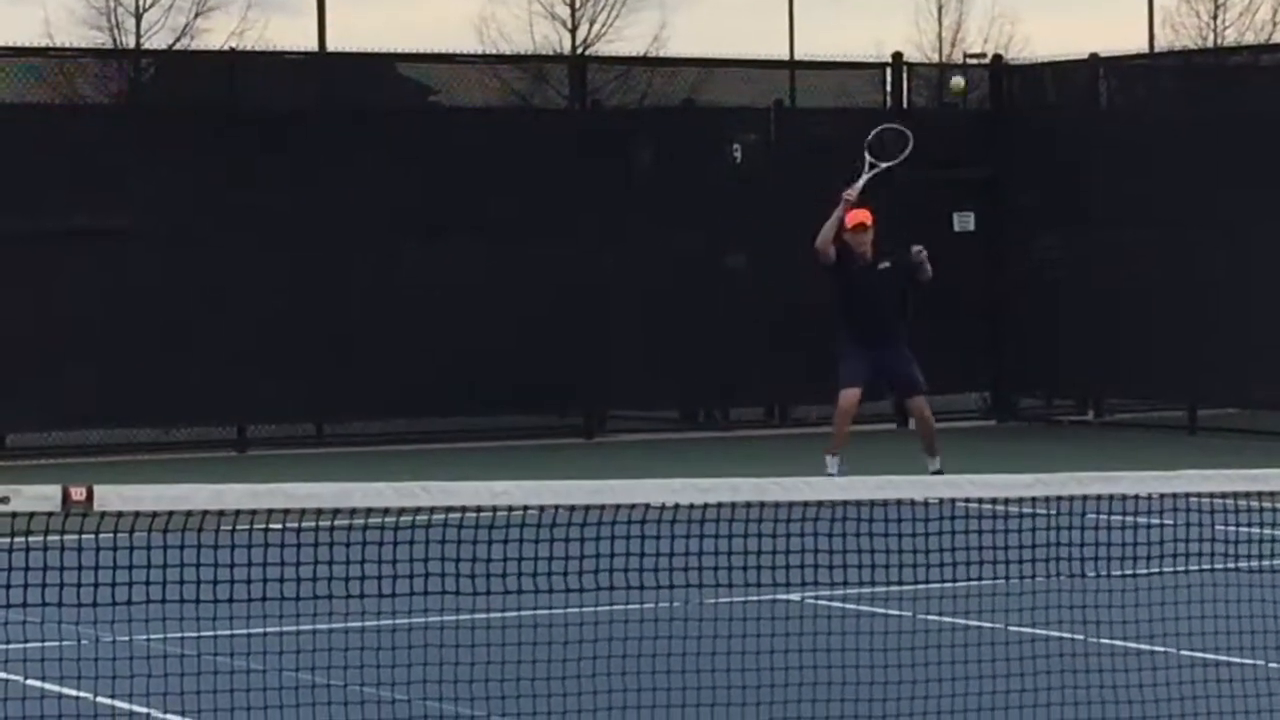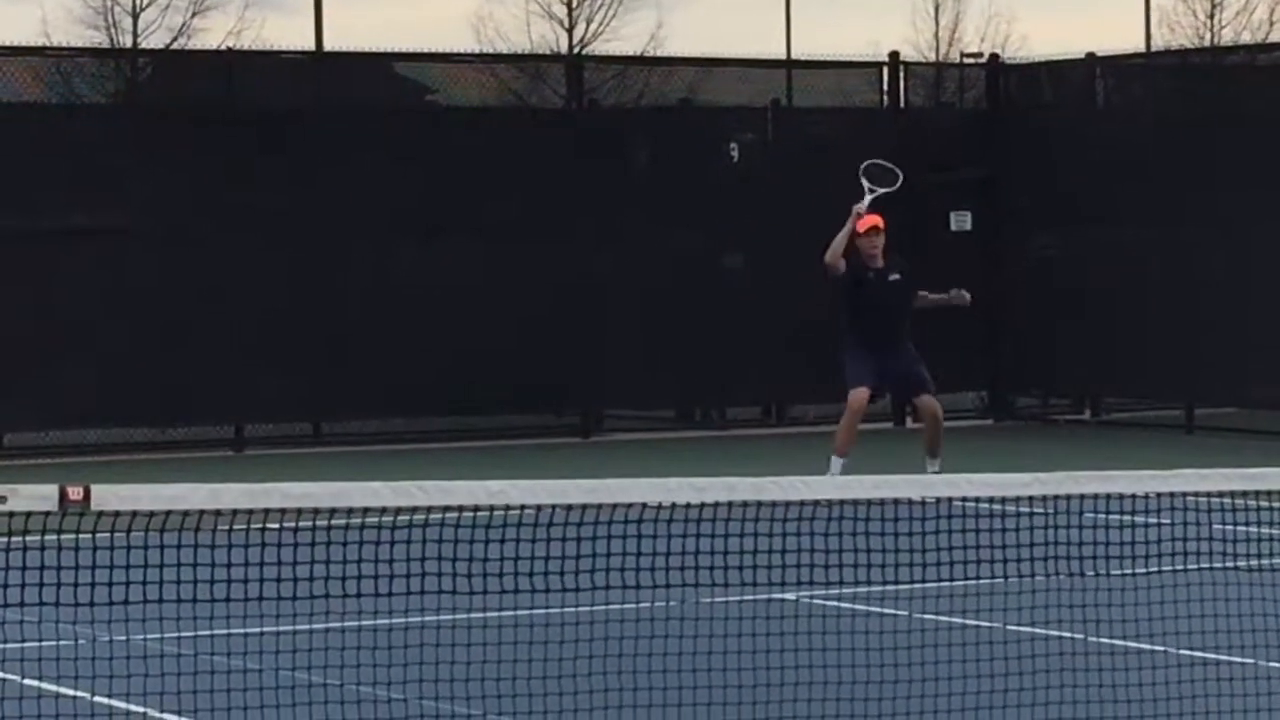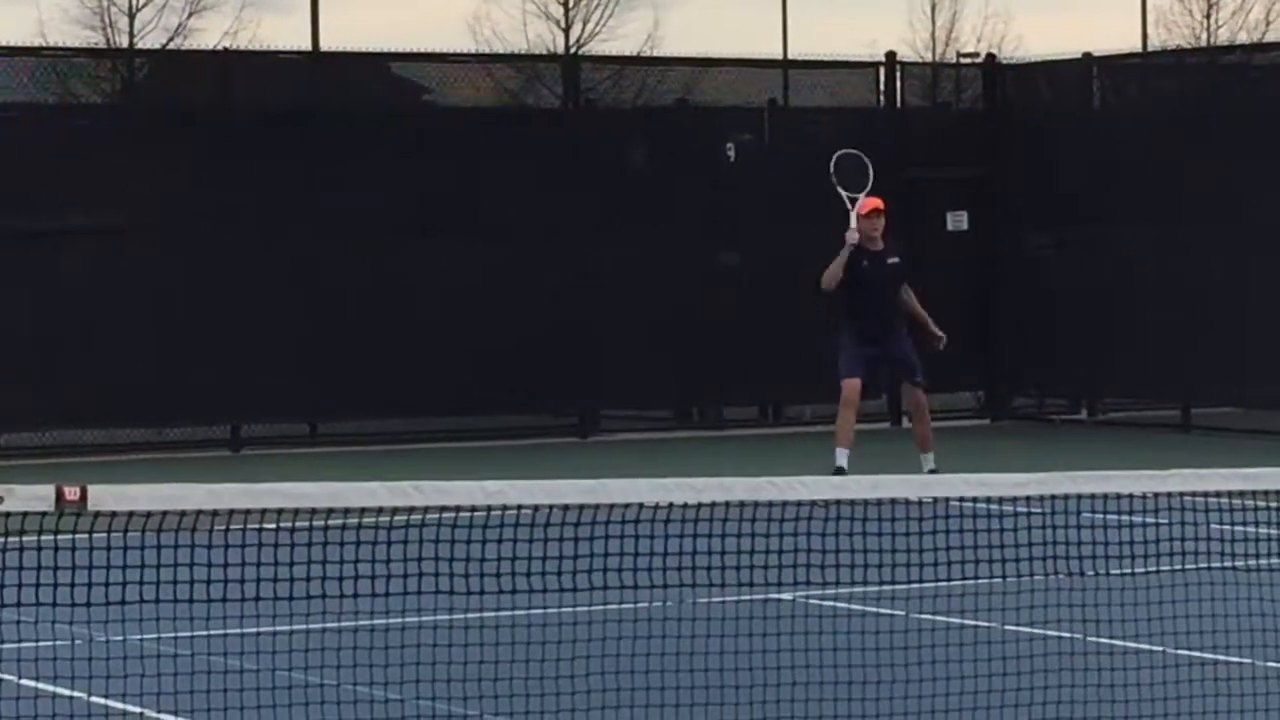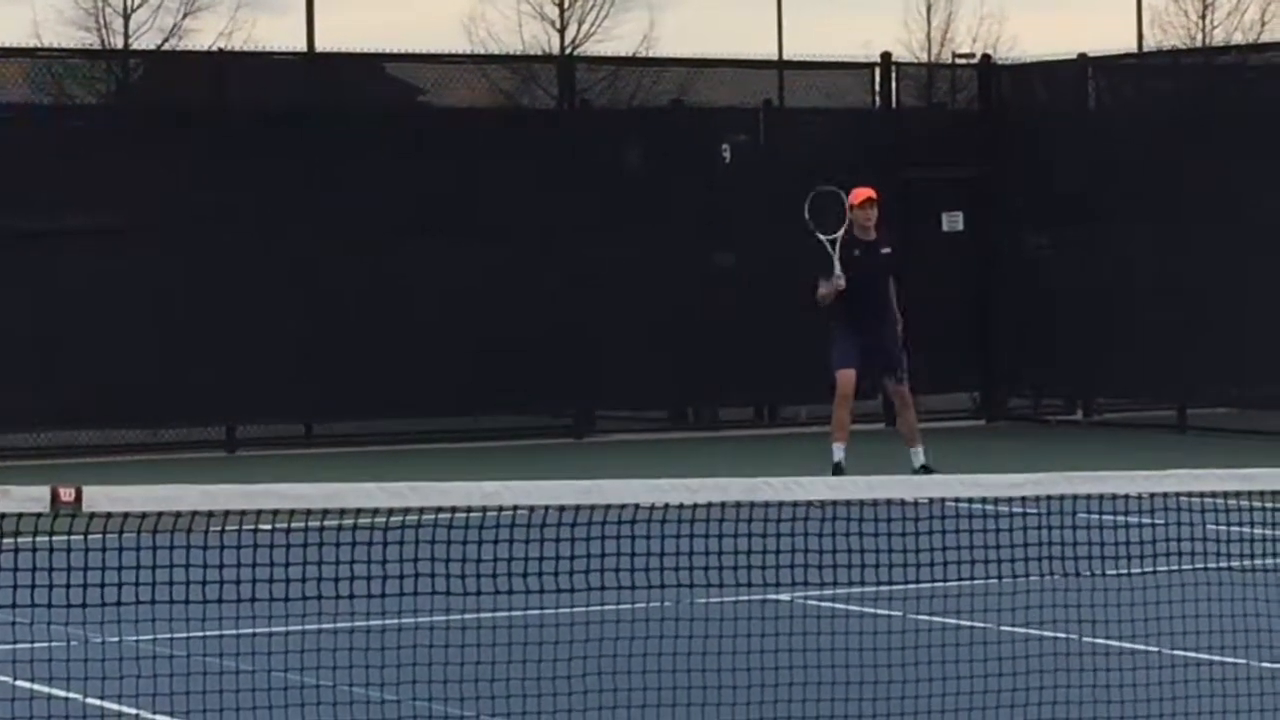
dt=0.1s
person 1, frame 1
left shoulder: (891, 262)
right shoulder: (841, 261)
left elbow: (926, 277)
right elbow: (820, 245)
left wrist: (921, 260)
right wrist: (842, 208)
left hip: (894, 347)
right hip: (856, 349)
left knee: (923, 414)
right knee: (846, 405)
left ankle: (934, 468)
right ankle: (831, 471)
person 1, frame 2
left shoulder: (898, 271)
right shoulder: (852, 269)
left elbow: (918, 302)
right elbow: (830, 260)
left wrist: (949, 298)
right wrist: (852, 221)
left hip: (900, 352)
right hip: (863, 354)
left knee: (932, 412)
right knee: (856, 404)
left ankle: (934, 470)
right ankle: (833, 474)
person 1, frame 3
left shoulder: (894, 256)
right shoulder: (850, 257)
right elbow: (827, 285)
left wrist: (929, 325)
right wrist: (847, 249)
left hip: (893, 337)
right hip: (856, 339)
left knee: (918, 402)
right knee: (849, 394)
left ankle: (930, 468)
right ankle: (840, 468)
person 1, frame 4
left shoulder: (886, 245)
right shoulder: (843, 248)
right elbow: (821, 295)
left wrist: (898, 320)
right wrist: (832, 288)
left hip: (882, 329)
right hip: (848, 329)
left knee: (902, 395)
right knee: (845, 387)
left ankle: (919, 463)
right ankle: (838, 463)
